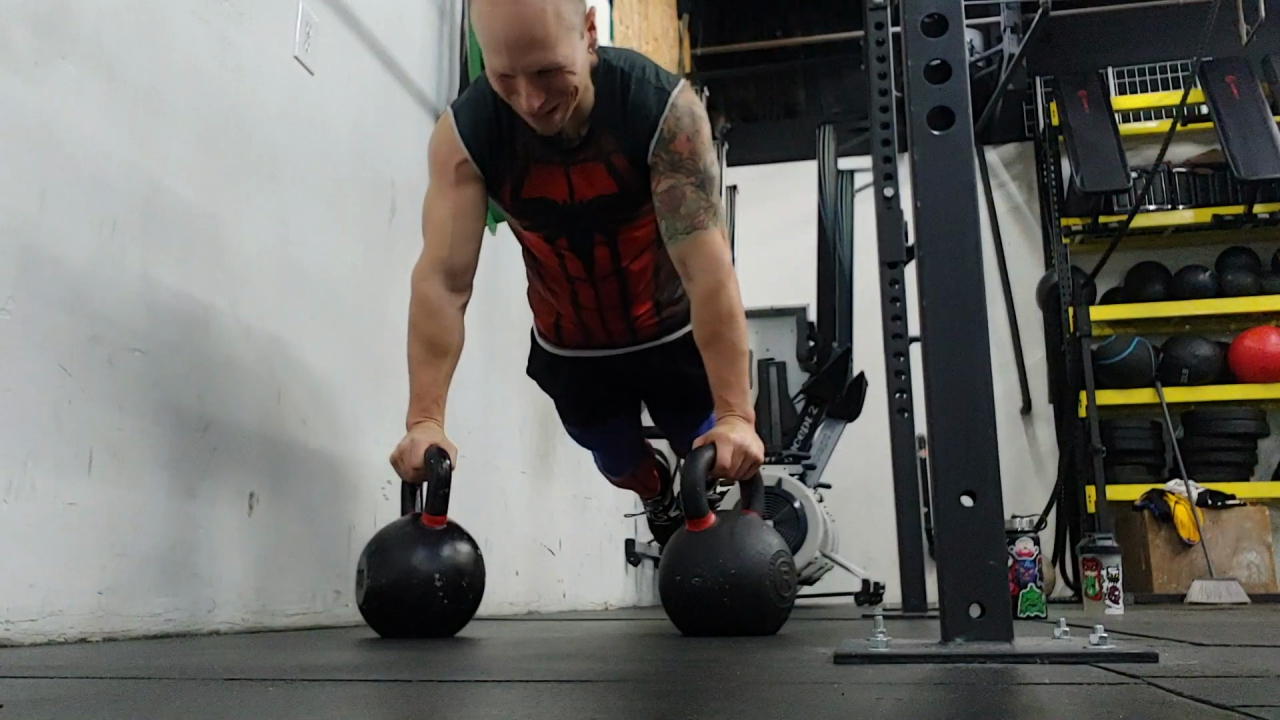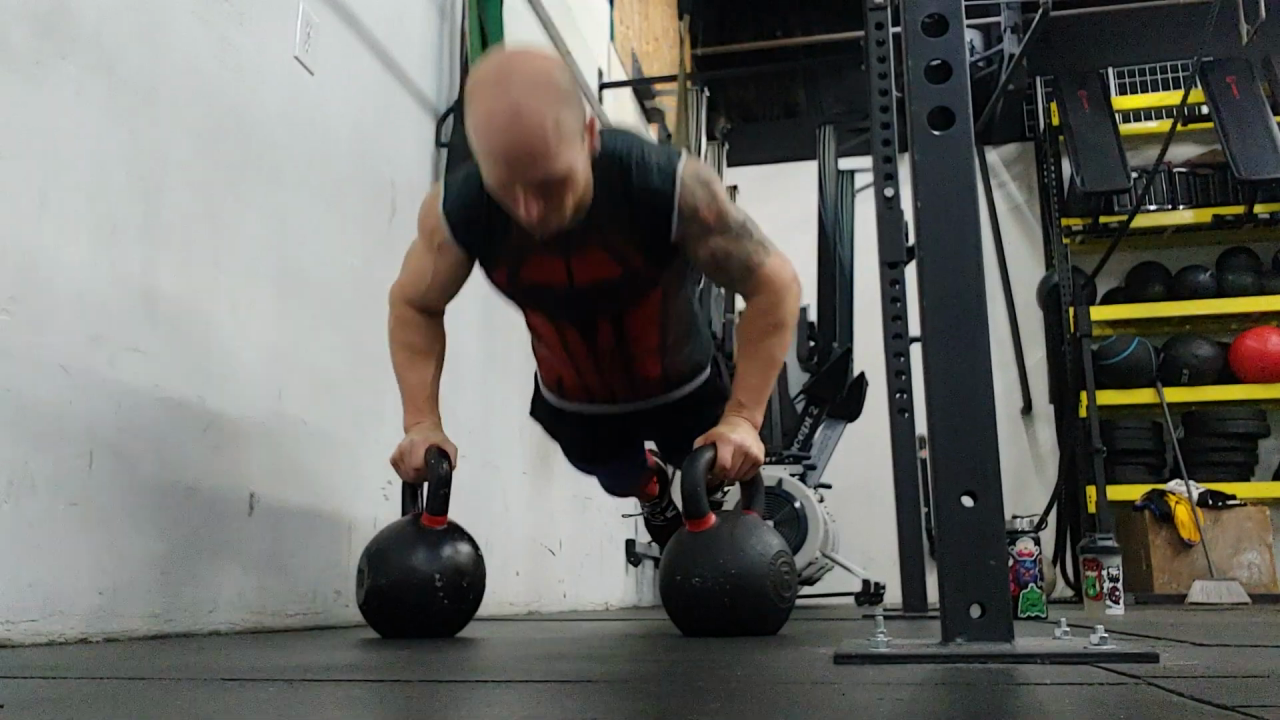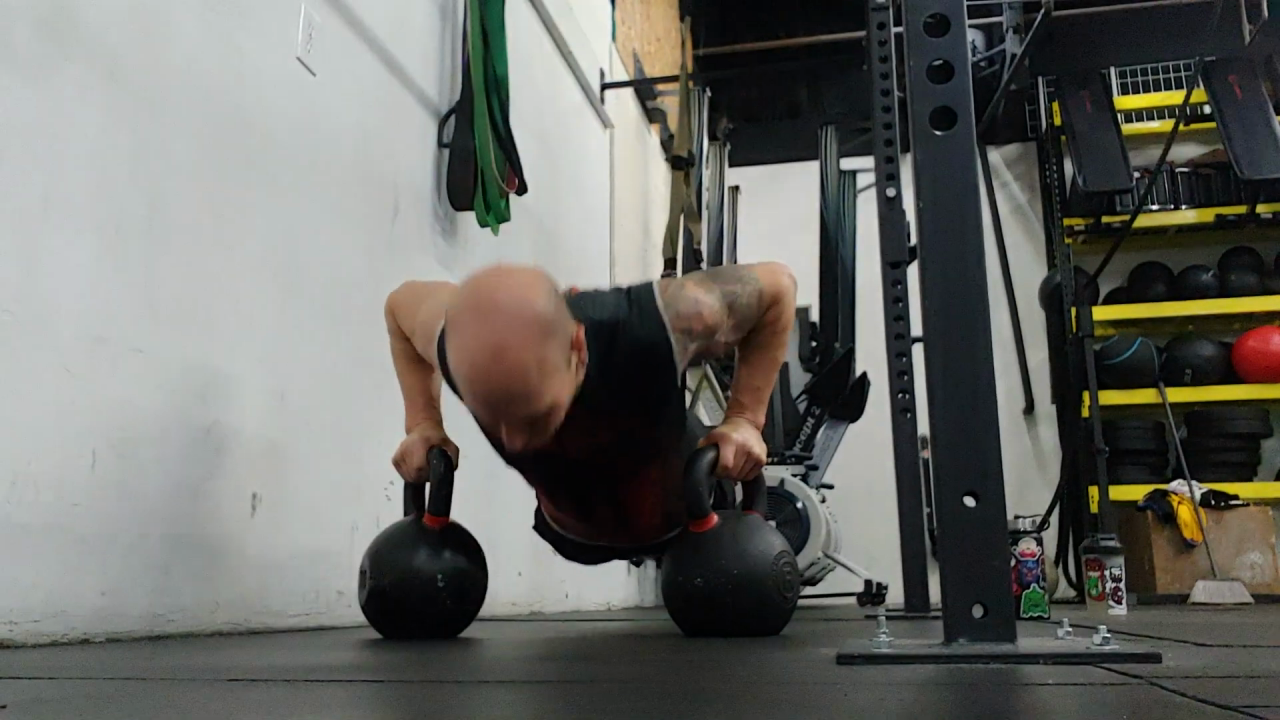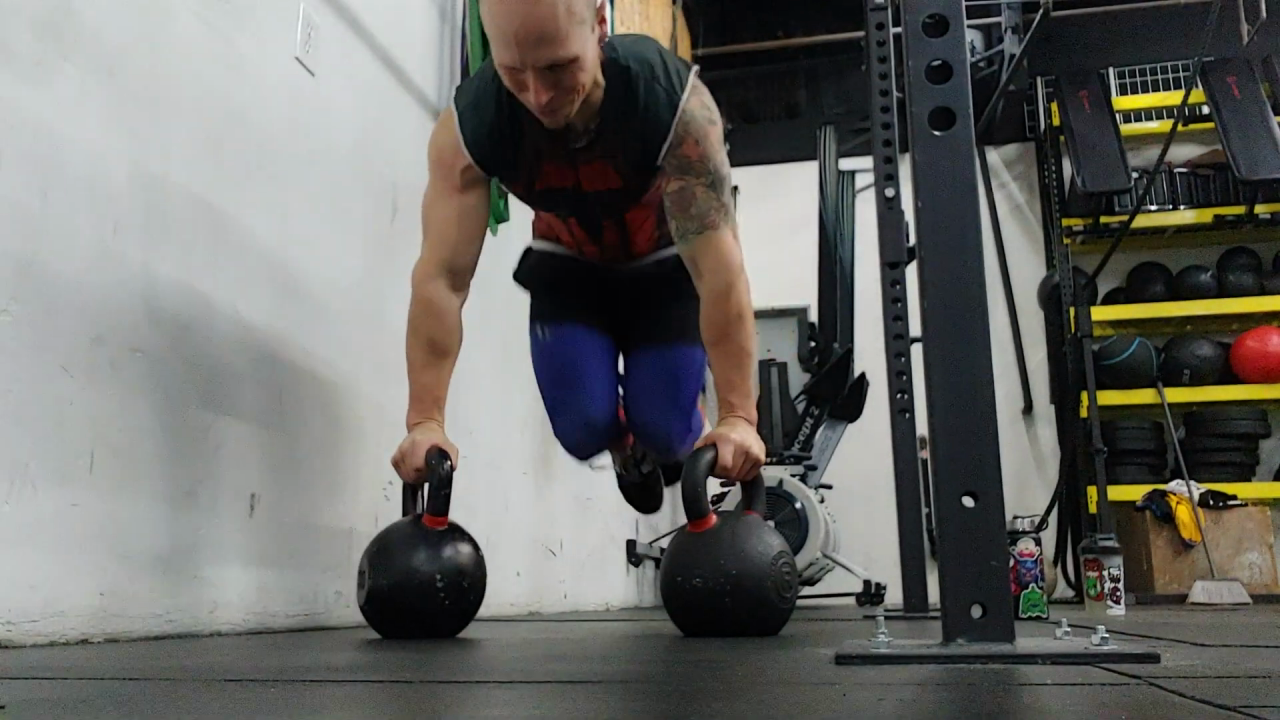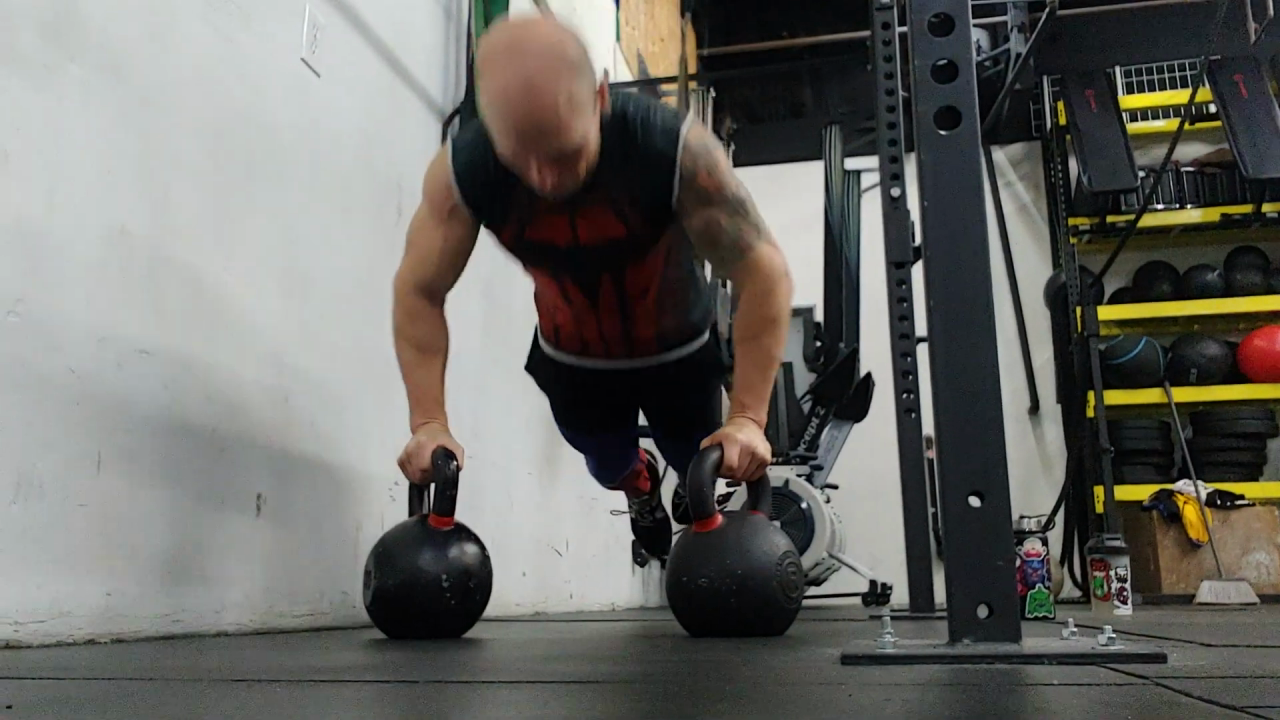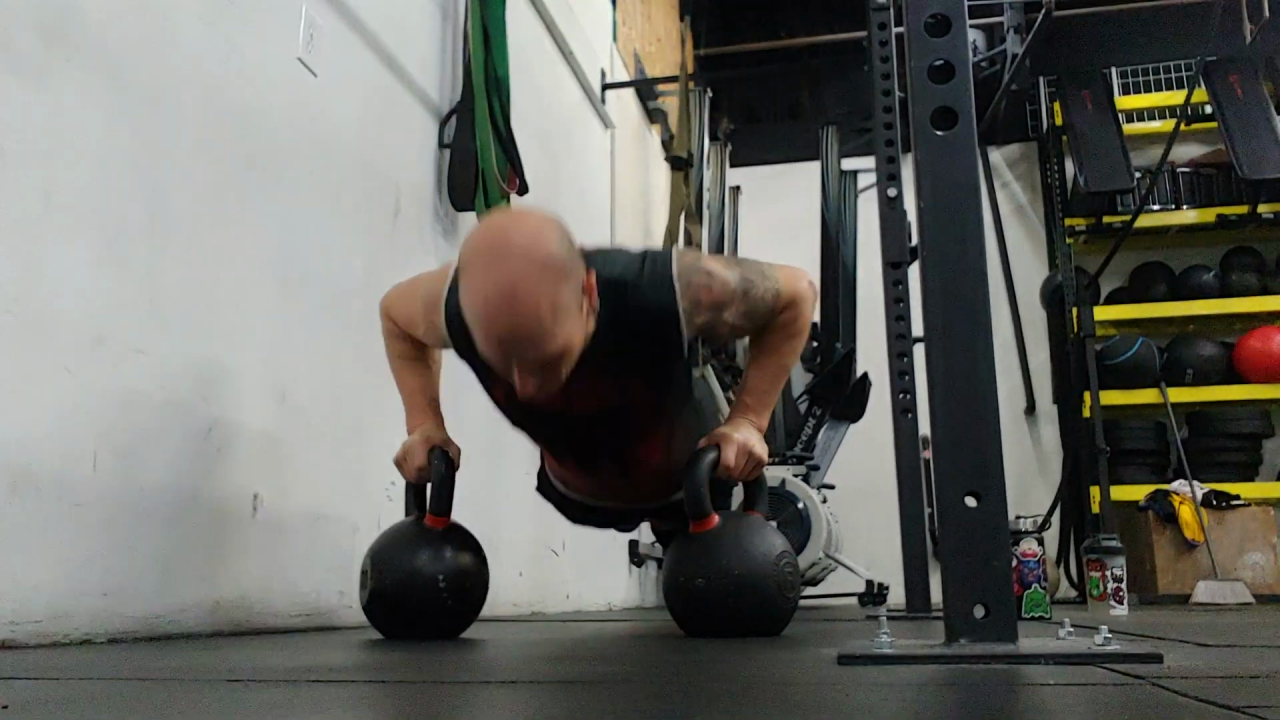
dt=0.7s
person 1, frame 1
left shoulder: (664, 107)
right shoulder: (465, 133)
left elbow: (706, 268)
right elbow: (442, 280)
left wrist: (736, 416)
right wrist: (425, 422)
left hip: (671, 334)
right hip: (569, 350)
left knee: (708, 458)
right knee: (620, 465)
right ankle: (659, 501)
person 1, frame 2
left shoulder: (670, 186)
right shoulder: (457, 211)
left elbow: (773, 285)
right elbow: (413, 304)
left wrist: (743, 418)
right wrist: (422, 423)
left hip: (679, 388)
right hip: (571, 403)
left knee: (714, 480)
right knee: (621, 483)
right ankle: (655, 498)
person 1, frame 3
left shoulder: (656, 328)
right shoulder: (456, 341)
left elbow: (775, 285)
right elbow: (403, 303)
left wrist: (745, 419)
right wrist: (424, 426)
left hip: (680, 515)
person 1, frame 4
left shoulder: (672, 98)
right shoulder: (469, 123)
left elbow: (718, 266)
right elbow: (443, 276)
left wrist: (738, 417)
right wrist: (424, 422)
left hip: (663, 263)
right hip: (565, 263)
left knee: (666, 433)
right knee: (584, 429)
left ankle: (662, 442)
right ankle: (627, 444)
person 1, frame 5
left shoulder: (673, 147)
right shoulder: (463, 170)
left elbow: (764, 273)
right elbow: (420, 292)
left wrist: (749, 413)
right wrist: (429, 418)
left hip: (678, 353)
right hip: (572, 362)
right knee: (612, 471)
right ankle: (640, 483)
person 1, frame 6
left shoulder: (669, 295)
right shoulder: (455, 309)
left elbow: (796, 295)
right elbow: (395, 315)
left wrist: (747, 423)
right wrist: (424, 425)
